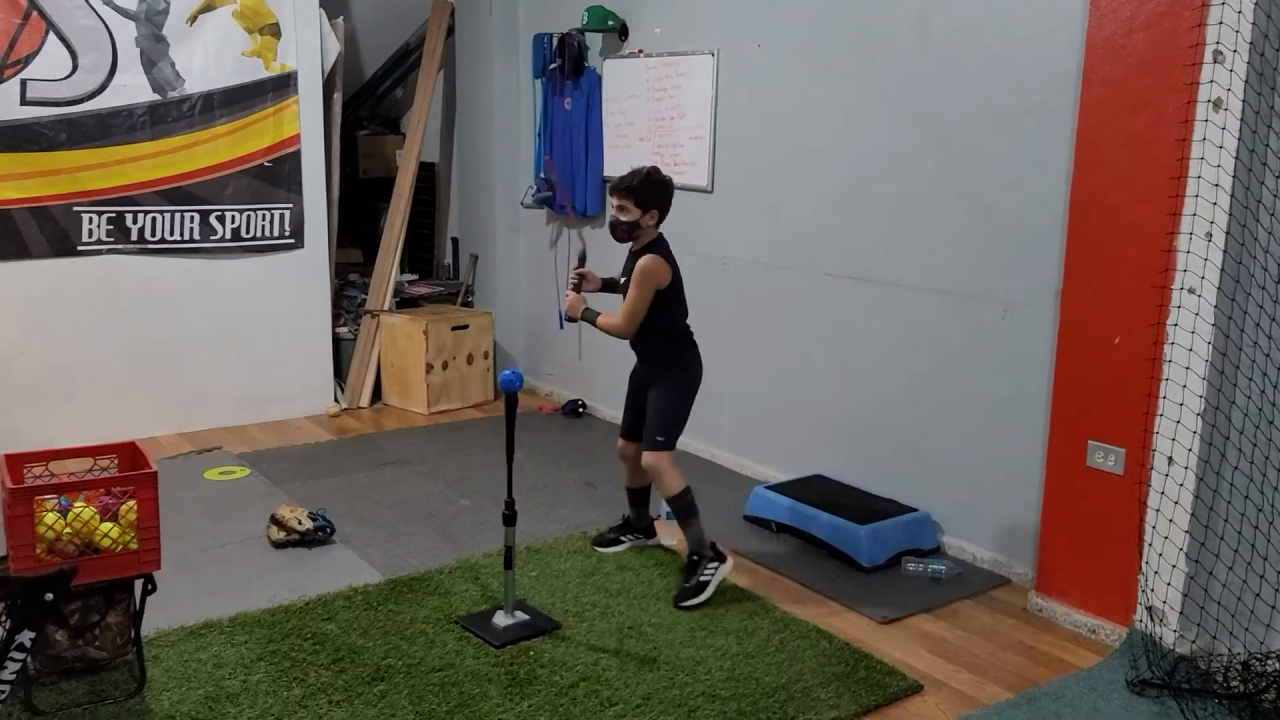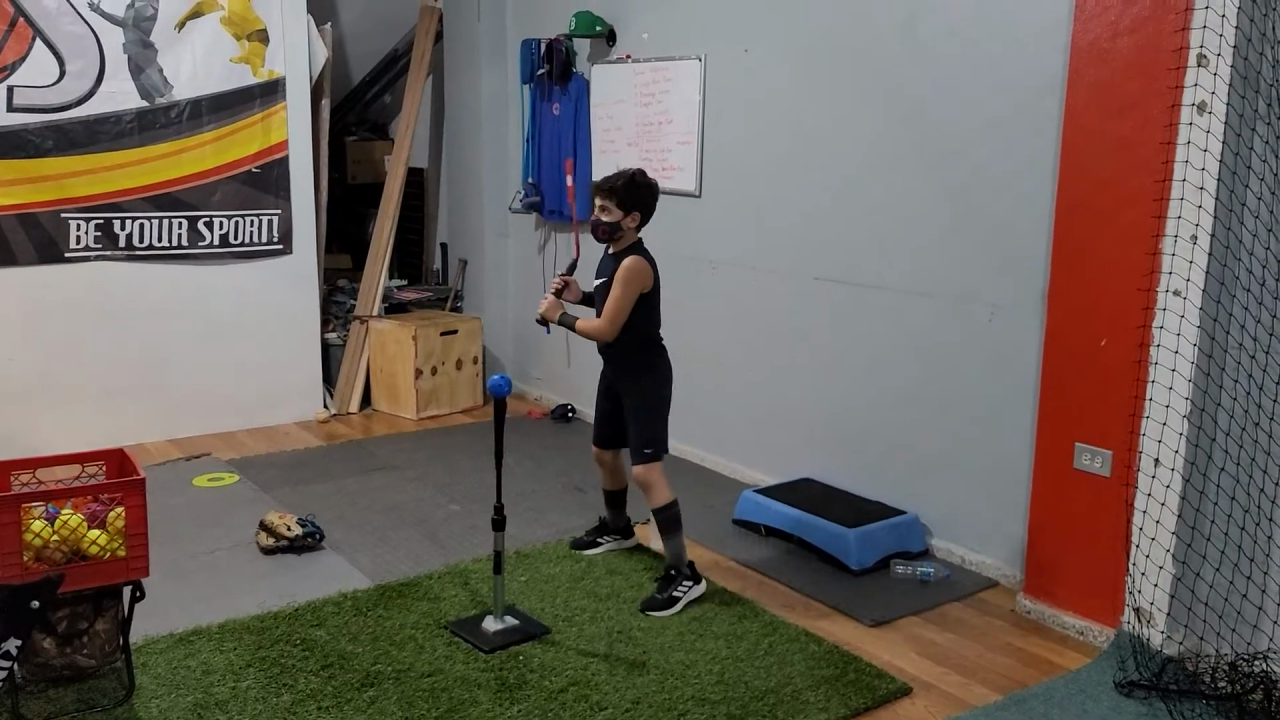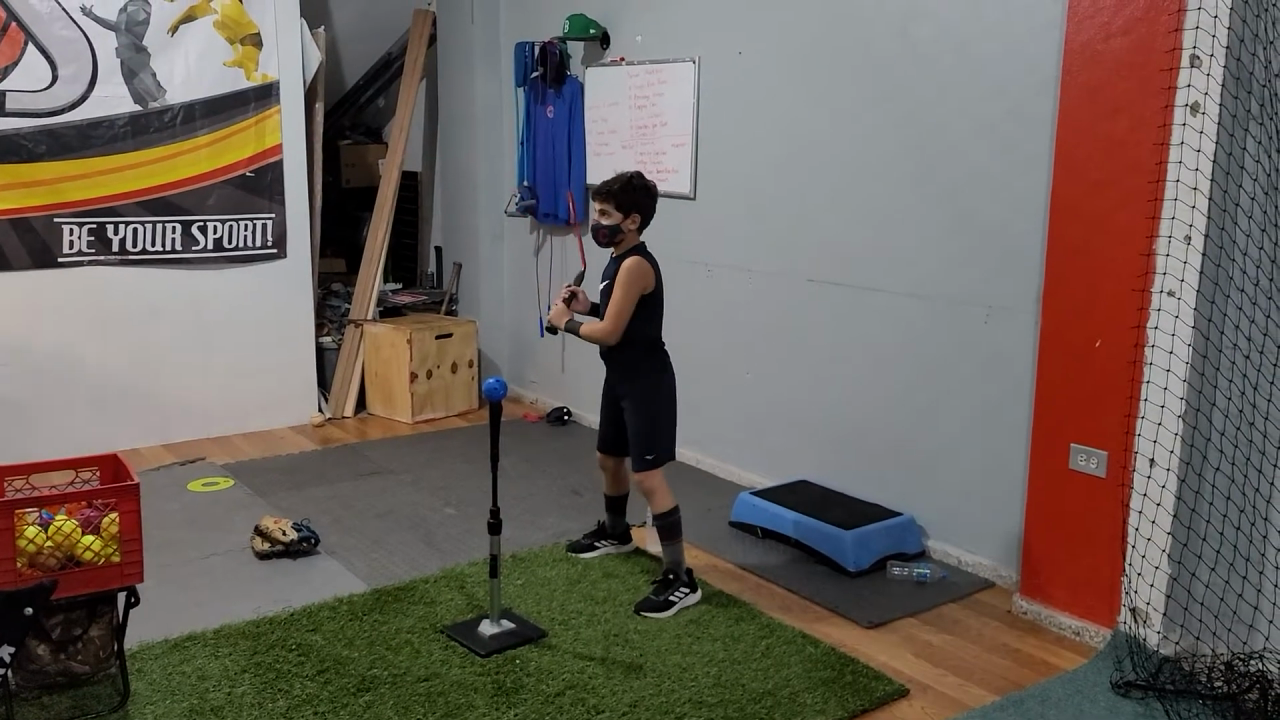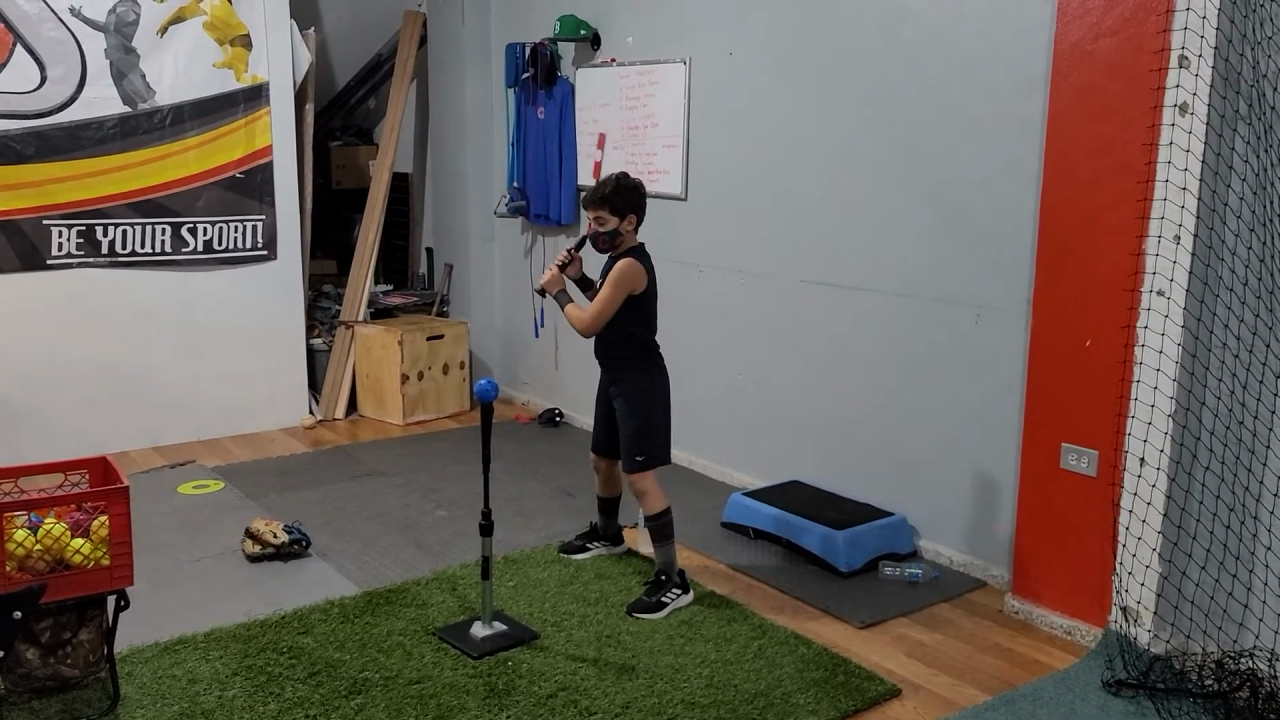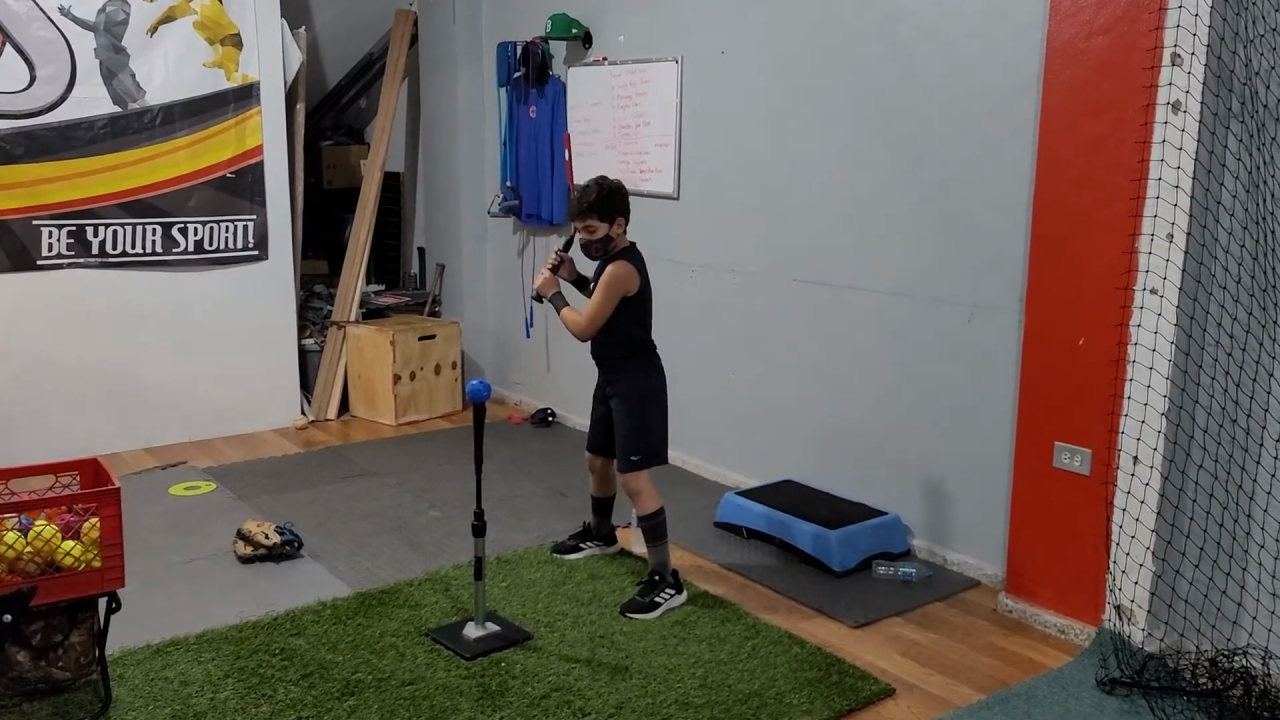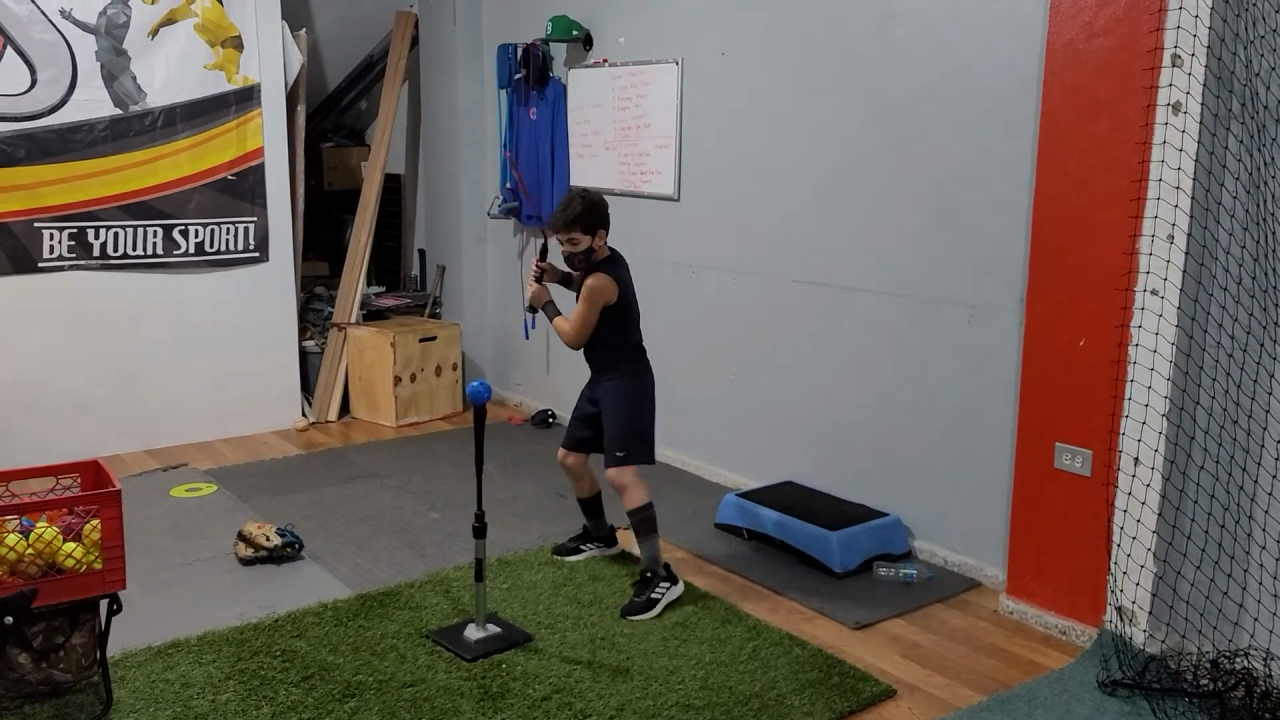
dt=0.7s
person 1, frame 1
left shoulder: (651, 261)
right shoulder: (643, 250)
left elbow: (625, 326)
left wrist: (583, 311)
right wrist: (602, 283)
left hip: (675, 369)
right hip: (650, 364)
left knee: (656, 459)
right knee: (629, 448)
left ankle: (707, 557)
right ankle: (639, 525)
person 1, frame 2
left shoulder: (634, 263)
right shoulder: (612, 254)
left elbow: (605, 329)
left wrist: (558, 315)
right wrist: (580, 296)
left hip: (645, 377)
right hip: (616, 372)
left knee: (646, 471)
right knee: (604, 451)
left ankle: (683, 573)
right ankle: (616, 528)
person 1, frame 3
left shoulder: (635, 265)
right shoulder: (620, 260)
left elbow: (609, 334)
left wrist: (566, 322)
right wrist: (589, 306)
left hip: (646, 381)
right hip: (621, 378)
left knee: (648, 477)
right knee: (610, 460)
left ankle: (680, 579)
right ankle: (615, 533)
person 1, frame 4
left shoulder: (629, 265)
right shoulder: (621, 260)
left elbow: (588, 325)
right elbow: (606, 307)
left wrist: (558, 291)
right wrist: (579, 279)
left hip: (639, 381)
right hip: (616, 377)
left knee: (640, 478)
right knee: (603, 461)
left ankle: (673, 580)
right ankle: (607, 534)
person 1, frame 5
left shoulder: (621, 268)
right shoulder: (616, 260)
left elbow: (583, 328)
left wrist: (553, 293)
right wrist: (575, 278)
left hip: (636, 381)
right hip: (613, 377)
left knee: (634, 478)
right knee: (598, 460)
left ankle: (666, 580)
right ankle: (600, 534)
person 1, frame 6
left shoulder: (600, 280)
right shoulder: (604, 261)
left elbow: (574, 337)
left wrist: (545, 303)
right wrist: (560, 276)
left hip: (625, 380)
right hip: (604, 378)
left knee: (621, 474)
right knee: (570, 456)
left ankle: (659, 575)
right ankle: (599, 535)
